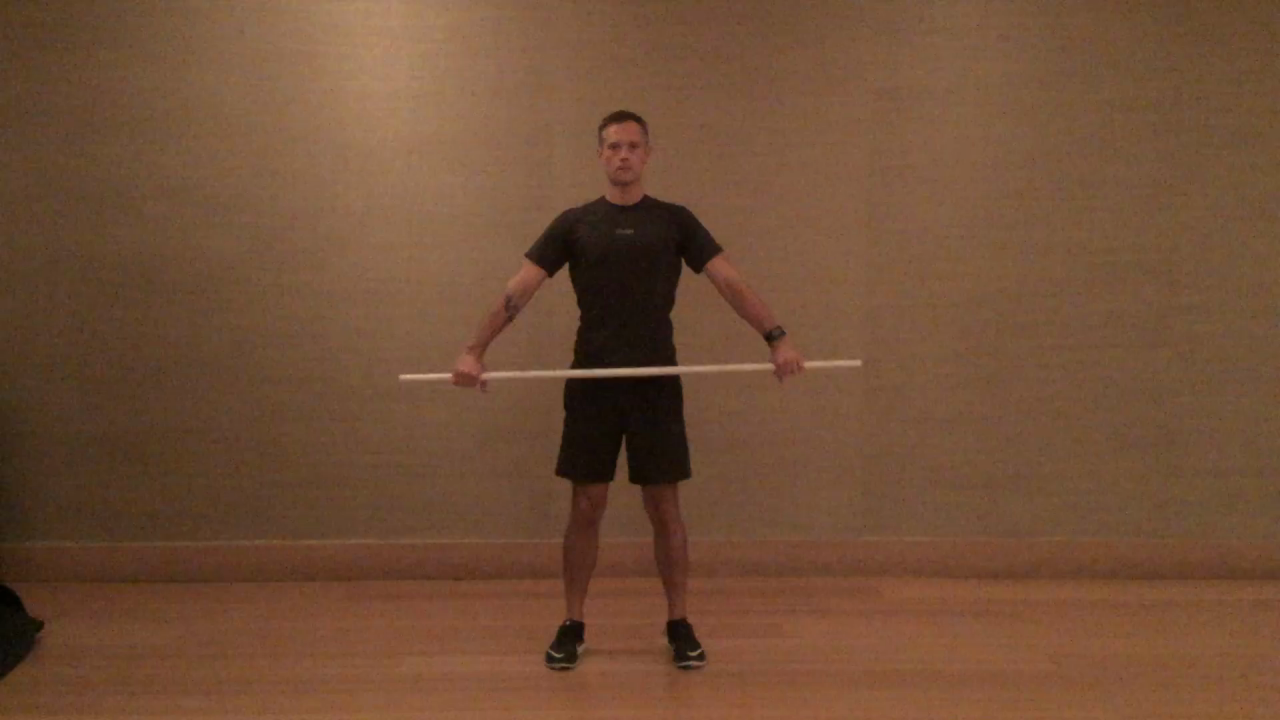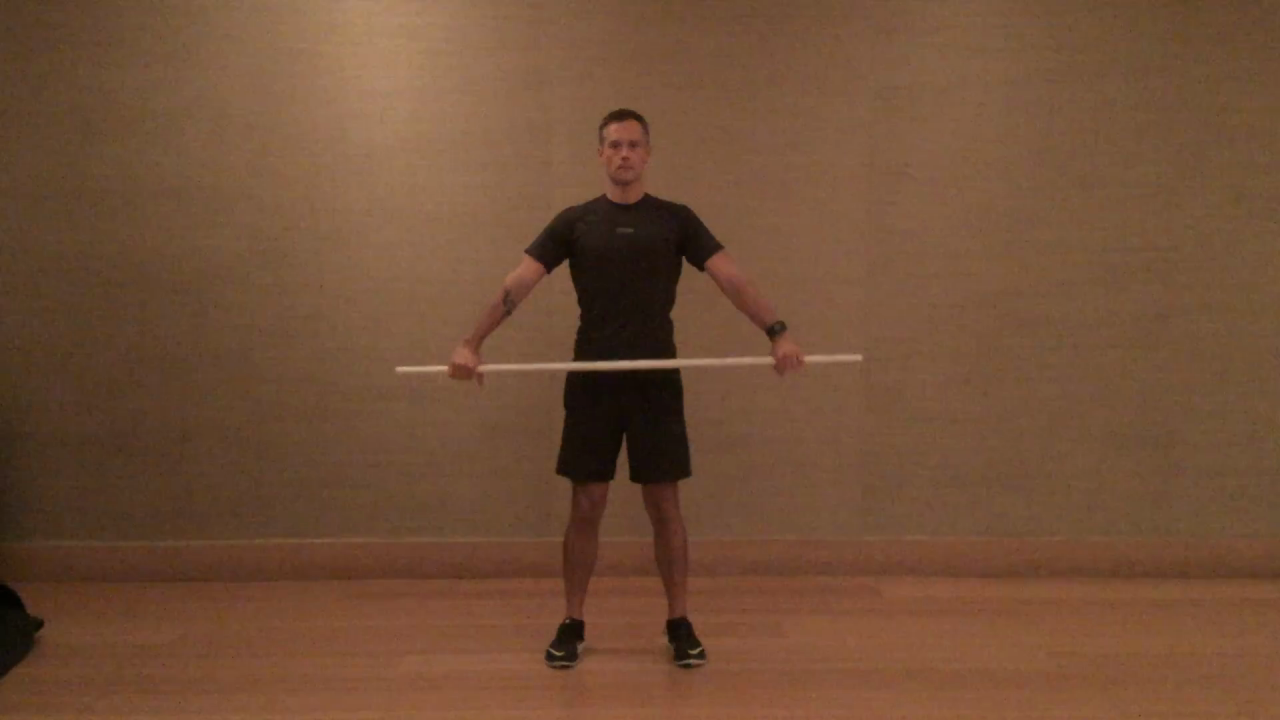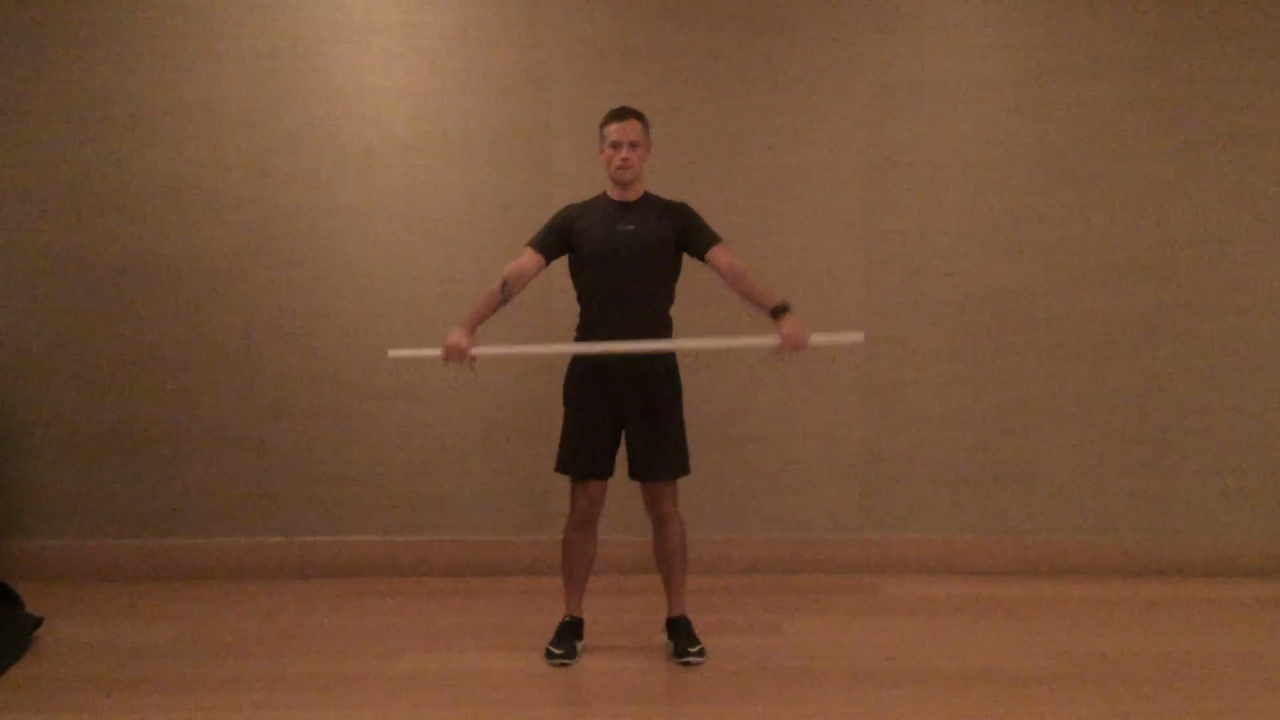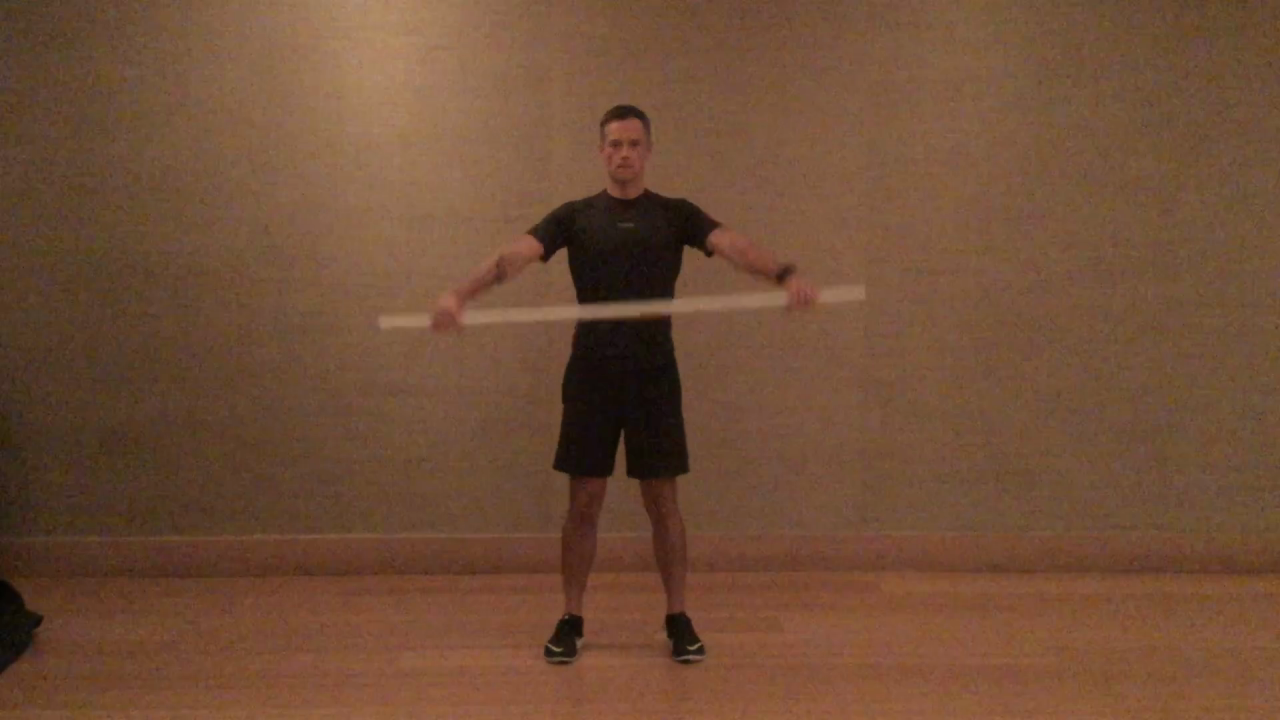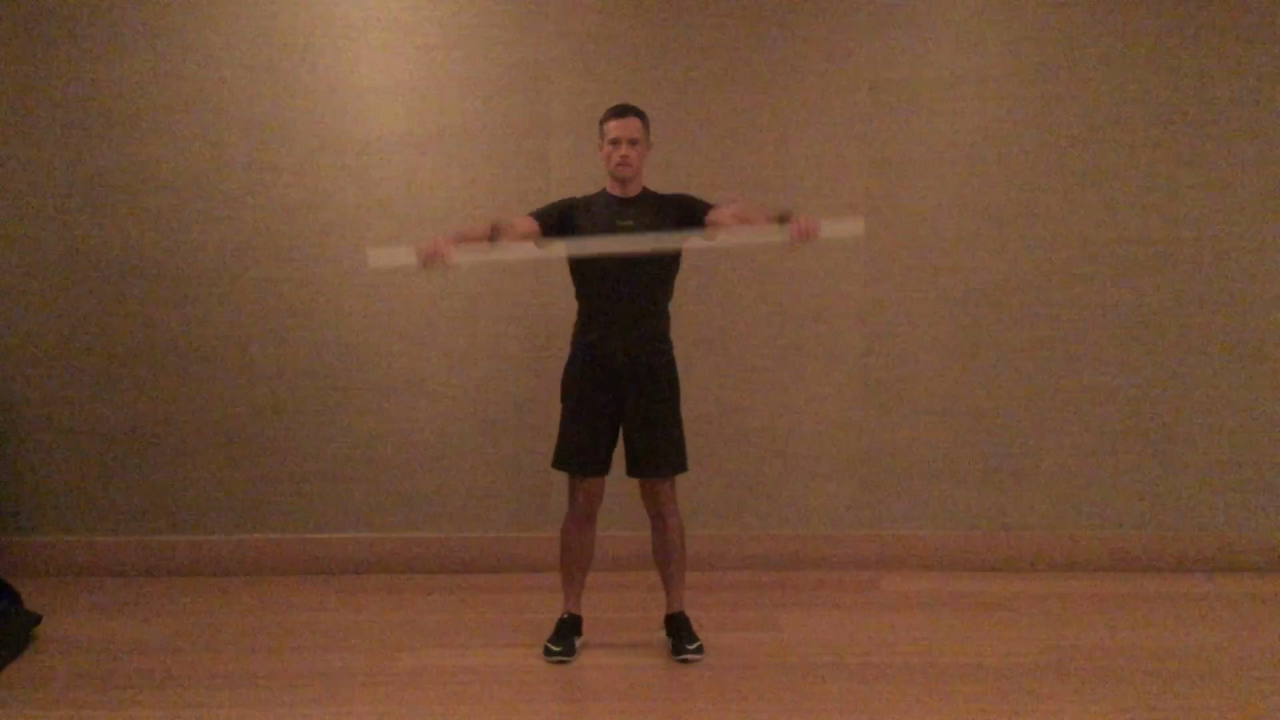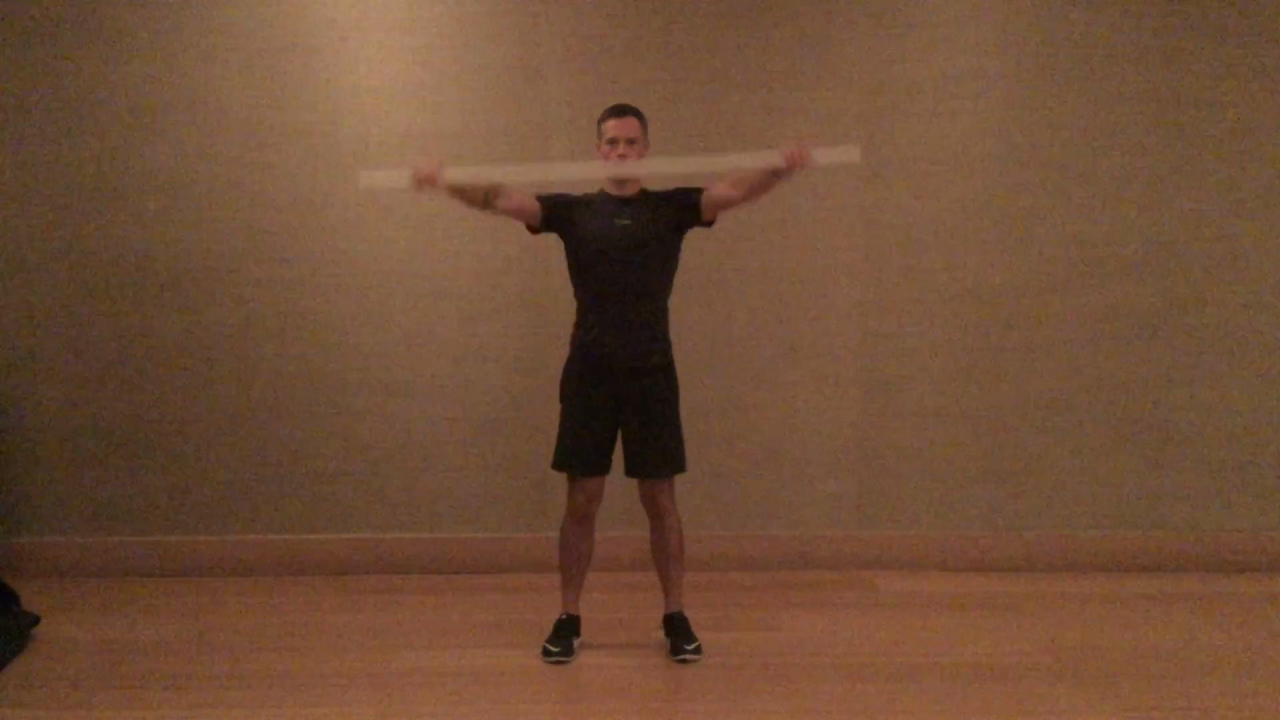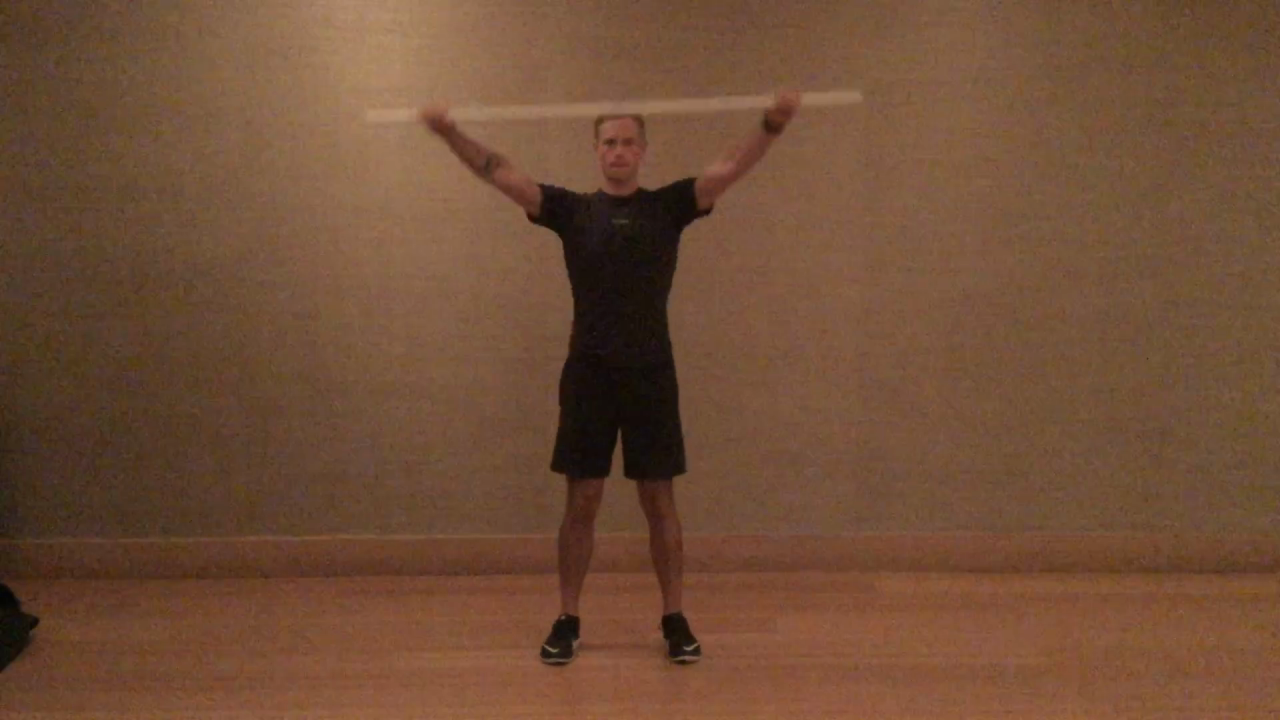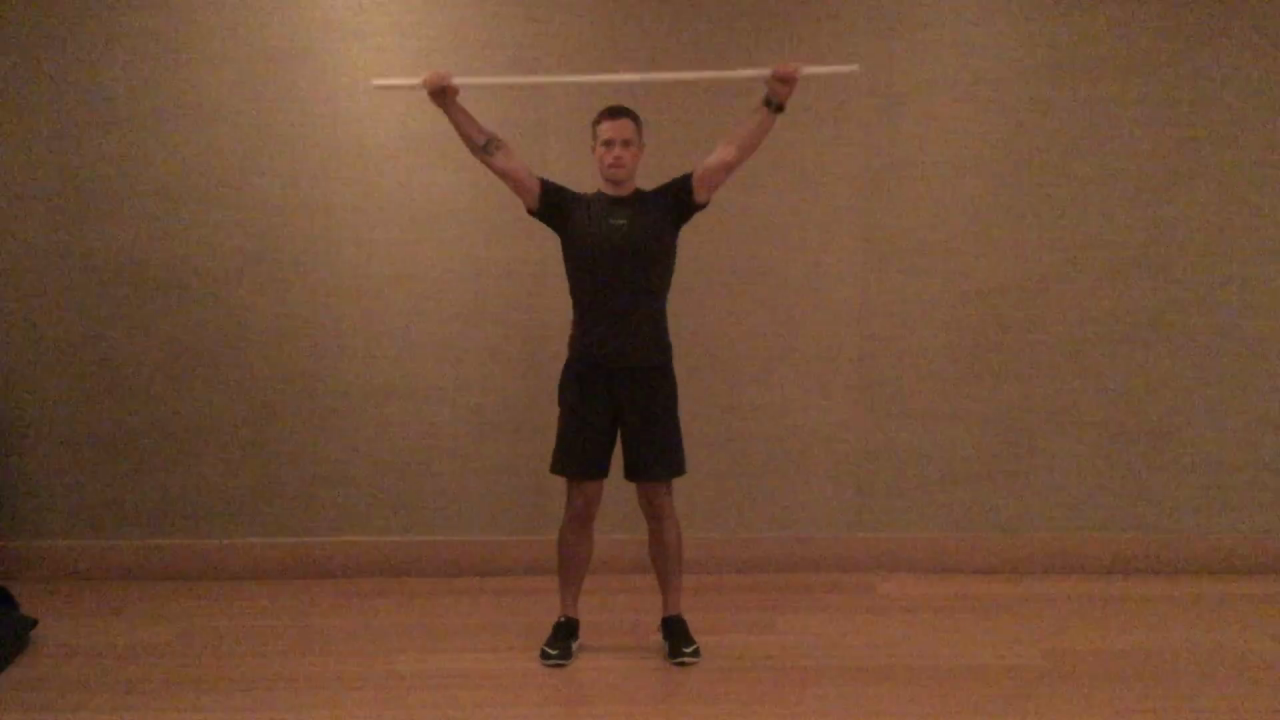
dt=0.1s
person 1, frame 1
left shoulder: (675, 220)
right shoulder: (574, 222)
left elbow: (729, 279)
right elbow: (521, 285)
left wrist: (777, 337)
right wrist: (475, 348)
left hip: (657, 381)
right hip: (591, 381)
left knee: (664, 507)
right knee: (585, 507)
left ankle: (679, 625)
right ankle: (572, 625)
person 1, frame 2
left shoulder: (675, 219)
right shoulder: (575, 221)
left elbow: (729, 275)
right elbow: (520, 280)
left wrist: (777, 331)
right wrist: (472, 340)
left hip: (657, 379)
right hip: (591, 379)
left knee: (665, 506)
right knee: (585, 507)
left ankle: (679, 623)
right ankle: (572, 623)
person 1, frame 3
left shoulder: (675, 216)
right shoulder: (575, 218)
left elbow: (730, 264)
right elbow: (518, 271)
left wrist: (781, 312)
right wrist: (468, 323)
left hip: (656, 376)
right hip: (591, 377)
left knee: (664, 503)
right knee: (584, 504)
left ankle: (678, 621)
right ankle: (571, 622)
person 1, frame 4
left shoulder: (675, 213)
right shoulder: (575, 215)
left elbow: (733, 245)
right elbow: (517, 253)
left wrist: (785, 274)
right wrist: (461, 293)
left hip: (655, 373)
right hip: (591, 373)
left knee: (663, 501)
right knee: (583, 502)
left ankle: (677, 617)
right ankle: (571, 619)
person 1, frame 5
left shoulder: (675, 209)
right shoulder: (574, 211)
left elbow: (734, 219)
right elbow: (513, 227)
left wrist: (784, 222)
right wrist: (456, 239)
left hip: (653, 372)
right hip: (590, 372)
left knee: (662, 499)
right knee: (582, 500)
left ankle: (678, 618)
right ankle: (570, 619)
person 1, frame 6
left shoulder: (674, 207)
right shoulder: (571, 209)
left elbow: (731, 192)
right elbow: (507, 201)
left wrist: (778, 171)
right wrist: (452, 186)
left hip: (652, 372)
right hip: (589, 373)
left knee: (660, 500)
right knee: (581, 501)
left ankle: (675, 618)
right ankle: (568, 619)
person 1, frame 7
left shoulder: (670, 205)
right shoulder: (571, 209)
left elbow: (729, 168)
right elbow: (503, 175)
left wrist: (772, 122)
right wrist: (450, 131)
left hip: (651, 373)
right hip: (588, 374)
left knee: (659, 502)
right knee: (581, 503)
left ankle: (674, 619)
right ankle: (568, 621)
person 1, frame 8
left shoulder: (668, 205)
right shoulder: (568, 209)
left elbow: (730, 154)
right elbow: (502, 161)
left wrist: (774, 100)
right wrist: (451, 105)
left hip: (650, 374)
right hip: (587, 375)
left knee: (659, 503)
right knee: (580, 504)
left ankle: (674, 619)
right ankle: (567, 621)
